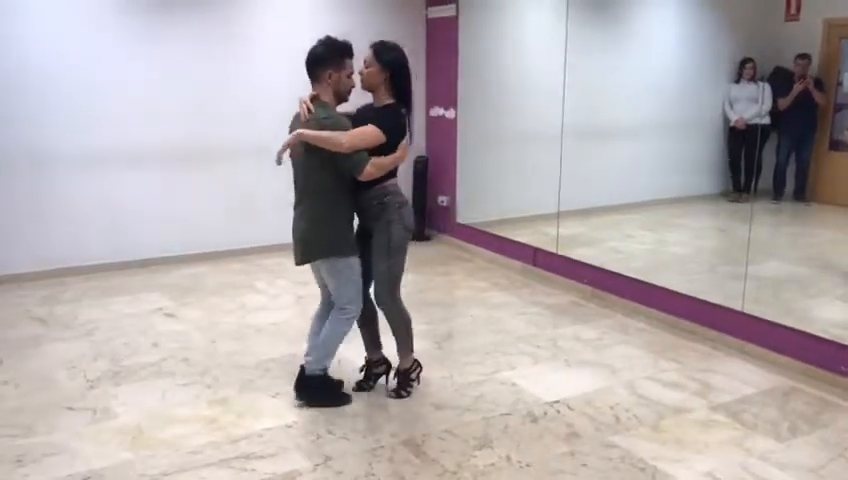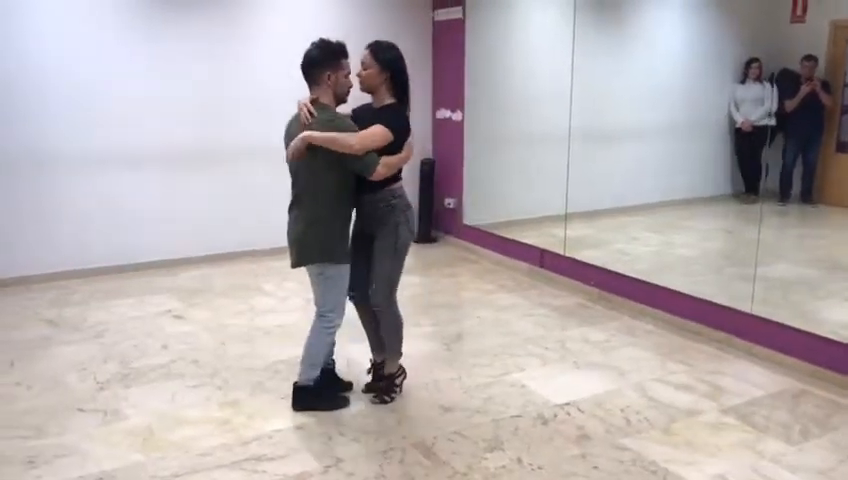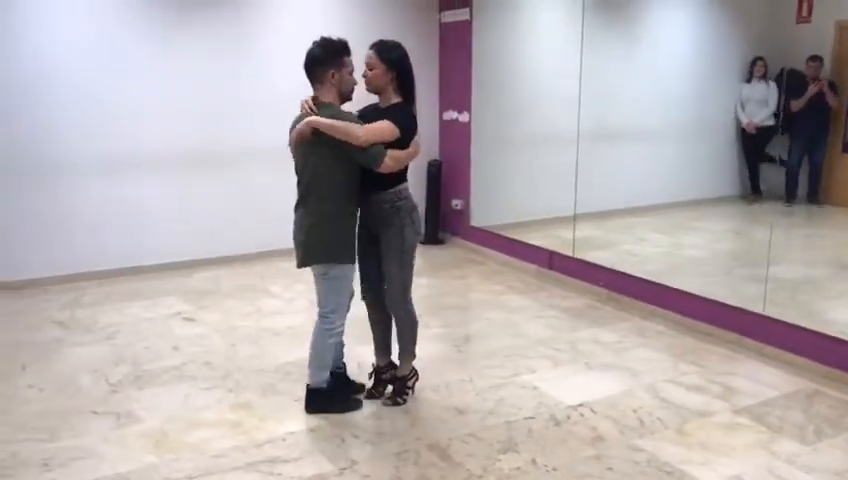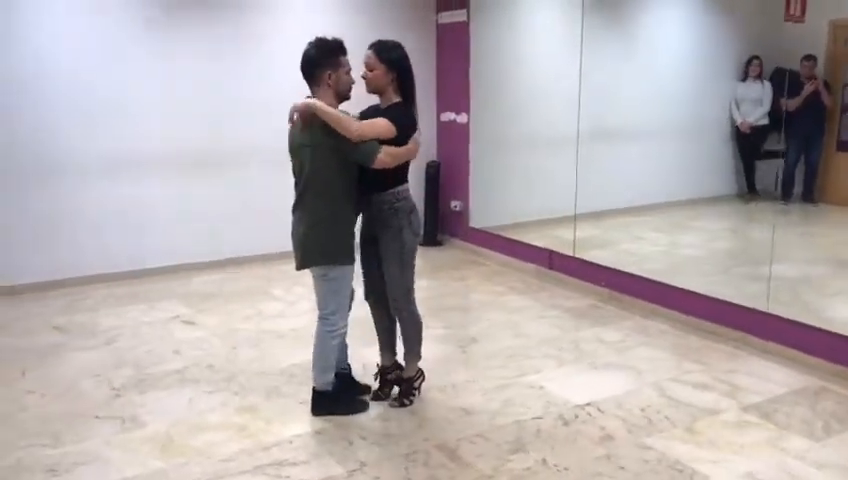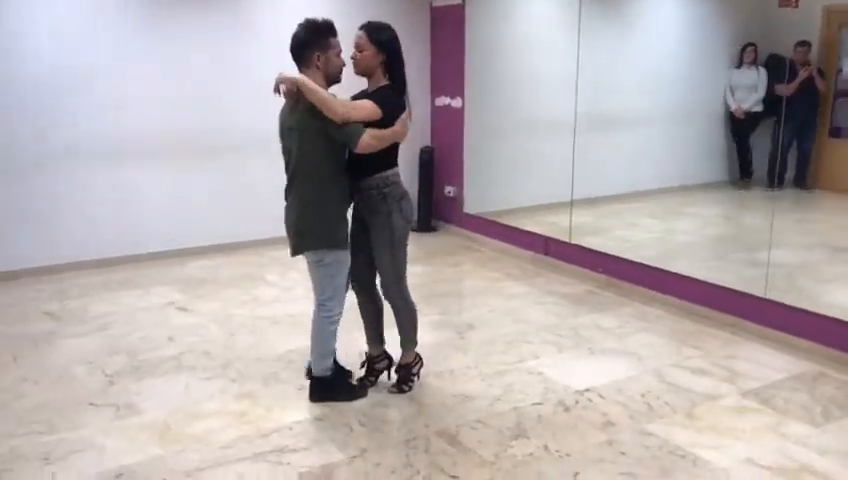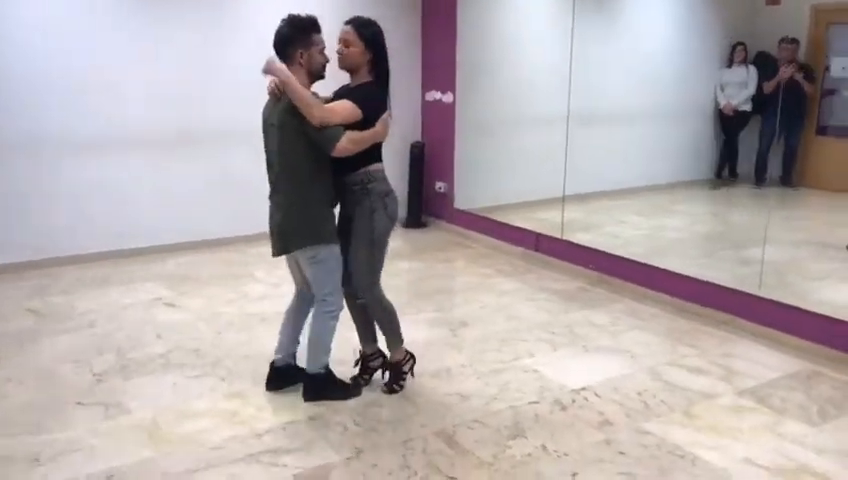
dt=0.3s
person 1, frame 1
left shoulder: (301, 118)
right shoulder: (330, 123)
right elbow: (365, 170)
right wrist: (399, 156)
left hip: (311, 228)
right hip: (329, 233)
left knee: (331, 301)
right knee: (348, 306)
left ankle: (310, 372)
right ankle: (315, 379)
person 1, frame 2
left shoulder: (296, 122)
right shoulder: (335, 125)
right elbow: (376, 170)
right wrist: (404, 156)
left hip: (307, 229)
right hip: (324, 236)
left knee: (330, 307)
right knee: (329, 313)
left ankle: (324, 371)
right ankle: (307, 388)
person 1, frame 3
left shoulder: (301, 121)
right shoulder: (339, 121)
right elbow: (384, 162)
left hip: (314, 228)
right hip: (329, 234)
left knee: (338, 306)
right knee: (331, 314)
left ankle: (336, 374)
right ankle: (318, 390)
person 1, frame 4
left shoulder: (301, 122)
right shoulder: (334, 123)
right elbow: (381, 158)
right wrist: (411, 149)
left hip: (314, 229)
right hip: (327, 235)
left knee: (339, 307)
right knee: (332, 315)
left ankle: (341, 375)
right ankle: (325, 393)
person 1, frame 5
left shoulder: (292, 104)
right shoulder: (321, 105)
right elbow: (364, 142)
right wrist: (398, 131)
left hip: (305, 214)
right hip: (321, 220)
left knee: (332, 294)
right knee: (329, 302)
left ankle: (322, 363)
right ankle: (324, 379)
person 1, frame 6
left shoulder: (276, 102)
right elbow: (341, 145)
right wrist: (377, 132)
left hip: (288, 217)
right hip: (309, 220)
left knee: (306, 294)
right knee: (329, 299)
left ankle: (282, 366)
right ankle: (317, 378)
person 2, frame 1
left shoulder: (391, 117)
right shoulder: (367, 111)
left elbow: (345, 144)
right elbow: (336, 126)
left wrist: (299, 135)
right wrist: (311, 104)
left hip: (389, 212)
right hip: (368, 214)
left knee: (385, 295)
right knee: (356, 291)
left ankle: (408, 365)
right ankle: (375, 360)
person 2, frame 2
left shoulder: (395, 117)
right shoulder: (363, 112)
left elbow: (355, 145)
left wrist: (308, 137)
right wrist: (309, 107)
left hip: (392, 214)
right hip: (365, 214)
left knee: (382, 297)
right knee: (358, 292)
left ankle: (394, 369)
right ankle: (380, 361)
person 2, frame 3
left shoulder: (402, 116)
right shoulder: (370, 111)
left elbow: (361, 137)
left wrist: (314, 122)
right wrist: (313, 108)
left hip: (397, 215)
right hip: (369, 214)
left knee: (397, 298)
right knee: (371, 294)
left ankle: (406, 371)
right ankle: (383, 365)
person 2, frame 4
left shoulder: (401, 116)
right shoulder: (373, 112)
left elbow: (355, 132)
right elbow: (348, 132)
left wrist: (314, 105)
right wrist: (313, 111)
left hip: (397, 215)
right hip: (372, 214)
left knee: (400, 299)
right knee: (375, 294)
left ankle: (412, 372)
right ankle: (389, 365)
person 2, frame 5
left shoulder: (389, 98)
right shoulder: (364, 97)
left elbow: (339, 113)
right elbow: (337, 115)
left wrist: (299, 80)
right wrist: (300, 92)
left hip: (388, 201)
right hip: (364, 201)
left knee: (393, 287)
right knee: (361, 280)
left ankle: (410, 359)
right ankle: (377, 355)
person 2, frame 6
left shoulder: (370, 96)
right shoulder: (345, 92)
left elbow: (319, 116)
right elbow: (316, 110)
left wrist: (282, 73)
right wrist: (283, 88)
left hip: (372, 198)
right hip: (351, 198)
left knee: (365, 287)
right knee: (348, 282)
left ankle: (400, 357)
right ankle: (370, 354)
person 3, frame 1
left shoulder: (816, 83)
left elbow: (822, 101)
right elbow: (781, 106)
left wrist: (811, 88)
right wrist: (794, 91)
left hip: (808, 130)
right hip: (787, 129)
left knee: (804, 162)
right knee: (782, 161)
left ankle: (800, 192)
right ankle: (778, 192)
person 3, frame 2
left shoulder: (823, 85)
right shoulder: (793, 85)
left elbow: (829, 103)
right elbow: (788, 107)
left wrist: (819, 90)
right wrist: (801, 93)
left hip: (815, 132)
right hip: (794, 131)
left knee: (811, 164)
right knee: (788, 163)
left ankle: (807, 194)
right ankle: (784, 194)
person 3, frame 3
left shoulder: (829, 85)
left elbow: (834, 104)
right elbow: (794, 107)
left wrist: (826, 90)
right wrist: (808, 94)
left hip: (820, 132)
right hip: (800, 131)
left knee: (817, 164)
right knee: (794, 163)
left ankle: (813, 195)
right ankle: (790, 195)
person 3, frame 4
left shoulder: (823, 84)
right shoulder: (793, 84)
left elbow: (829, 104)
right elbow: (790, 107)
left wrist: (821, 89)
right wrist: (805, 93)
left hip: (816, 132)
right hip: (796, 131)
left knee: (813, 164)
right knee: (790, 163)
left ankle: (808, 194)
right ankle: (786, 194)
person 3, frame 5
left shoulder: (816, 71)
right shoulder: (786, 69)
left elbow: (823, 89)
right elbow: (784, 92)
left wrist: (815, 75)
right wrist: (799, 78)
left hip: (809, 118)
right hip: (788, 117)
left knee: (806, 150)
right knee: (781, 148)
left ankle: (801, 179)
right ankle: (776, 180)
person 3, frame 6
left shoulder: (805, 69)
right shoulder: (772, 68)
left elbow: (811, 91)
right elbow: (766, 89)
left wrist: (800, 79)
right wrist: (780, 76)
left hip: (795, 116)
right hip: (773, 114)
left knee: (792, 148)
right knee: (764, 146)
left ankle: (787, 178)
right ankle: (760, 178)
person 4, frame 1
left shoulder: (763, 86)
right shoulder: (733, 87)
left elbow: (766, 107)
right elbow: (727, 106)
left wrist: (745, 118)
right wrist: (735, 119)
left hip: (757, 126)
right hip: (736, 126)
left knee: (751, 158)
right knee: (733, 157)
left ankle: (747, 190)
right ankle: (736, 189)
person 4, frame 2
left shoulder: (766, 86)
right shoulder: (738, 87)
left elbow: (769, 107)
right elbow: (732, 106)
left wrist: (751, 120)
right wrist: (741, 121)
left hip: (760, 127)
right hip: (741, 127)
left knee: (754, 158)
right knee: (742, 158)
left ankle: (755, 191)
right ankle: (748, 190)
person 4, frame 3
left shoulder: (770, 85)
right shoulder: (744, 86)
left elbow: (771, 108)
right elbow: (739, 107)
left wrist: (756, 122)
right wrist: (746, 122)
left hip: (765, 127)
right hip: (747, 128)
left knee: (759, 155)
right knee: (750, 159)
right ankle: (755, 191)
person 4, frame 4
left shoulder: (765, 85)
right shoulder: (739, 85)
left elbow: (766, 107)
right elbow: (733, 105)
left wrist: (749, 121)
right wrist: (740, 121)
left hip: (759, 126)
right hip: (741, 127)
left knee: (754, 154)
right knee: (746, 158)
right ankle: (751, 190)
person 4, frame 5
left shoulder: (760, 71)
right shoulder: (735, 71)
left elbow: (760, 93)
right elbow: (728, 91)
left wrist: (744, 107)
right wrist: (734, 107)
left hip: (753, 112)
right hip: (735, 113)
left knee: (743, 141)
right knee: (739, 142)
left ankle: (746, 174)
right ankle: (745, 175)
person 4, frame 6
left shoulder: (750, 69)
right shoulder: (725, 70)
left elbow: (751, 90)
right elbow: (718, 88)
left wrist: (733, 104)
right wrist: (724, 104)
left hip: (742, 110)
right hip: (724, 110)
left knee: (730, 139)
right knee: (731, 139)
left ankle: (719, 173)
right ankle: (732, 173)
